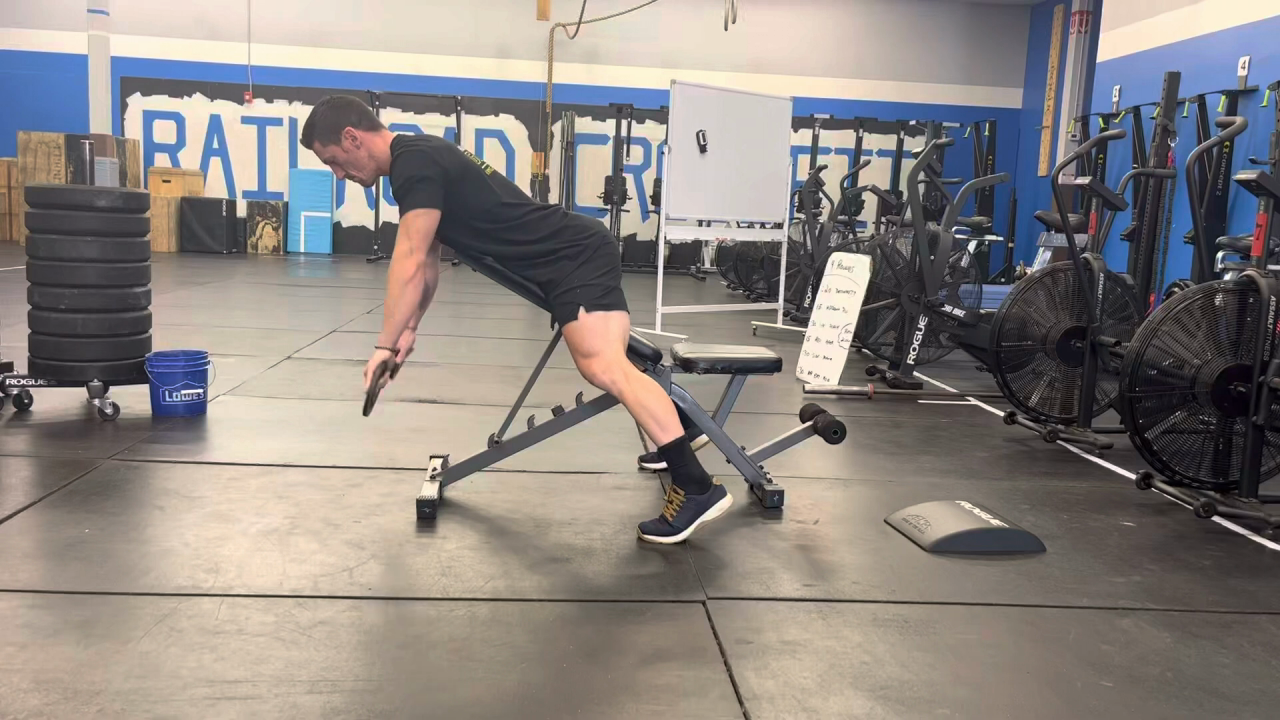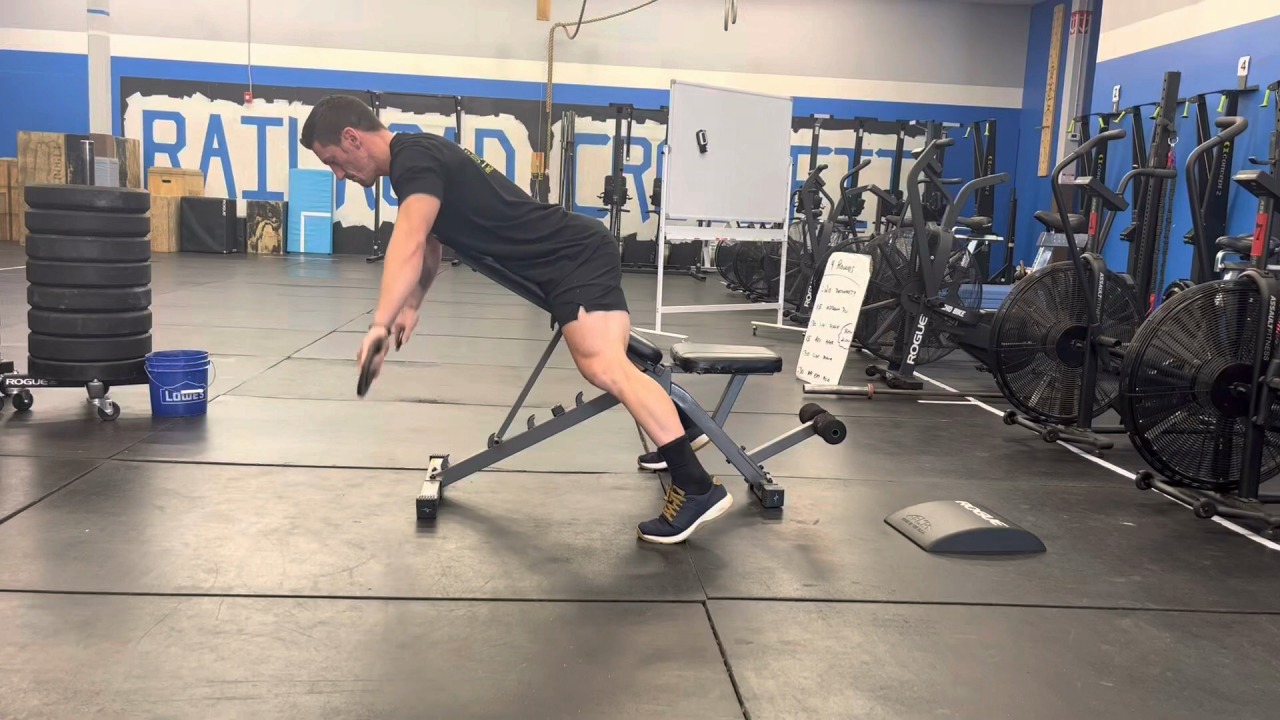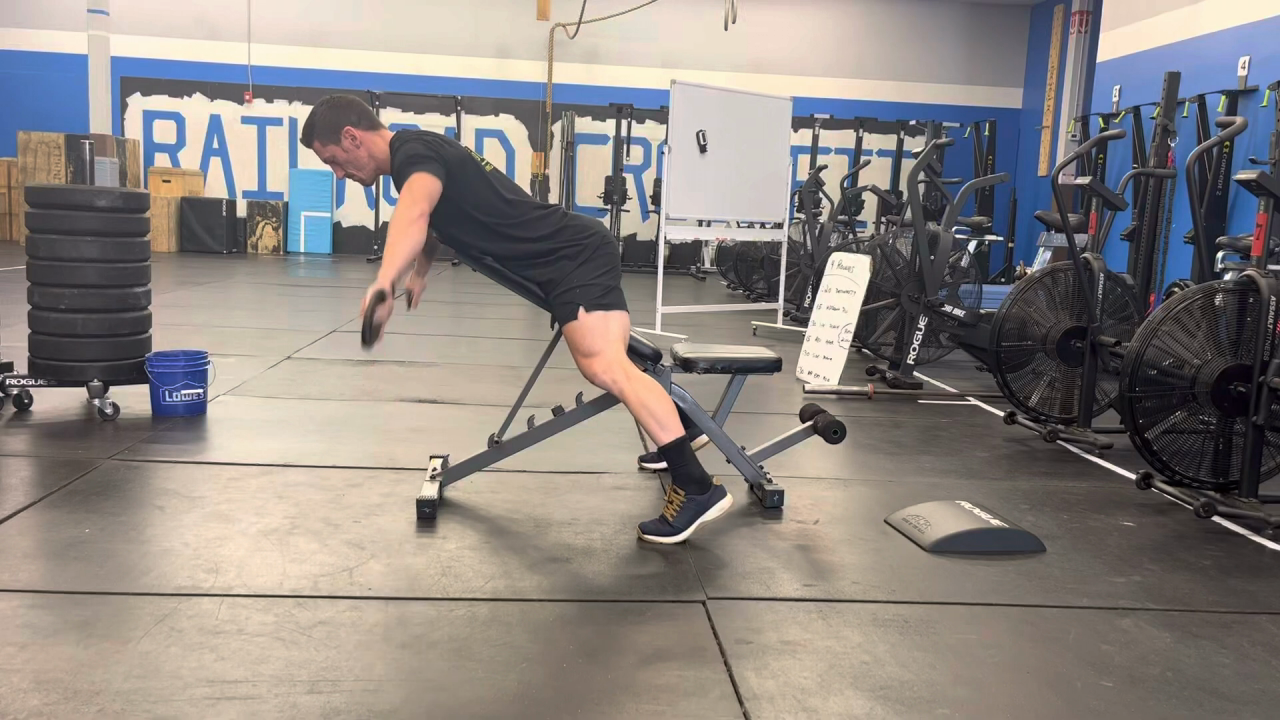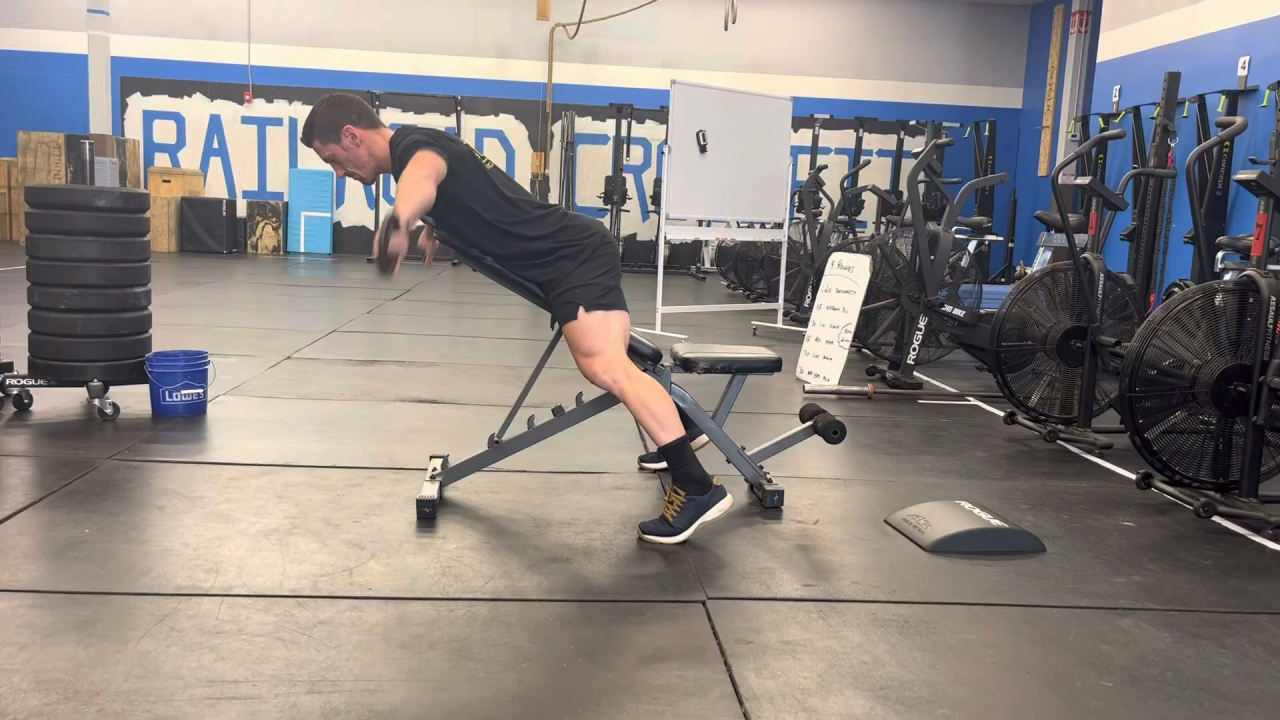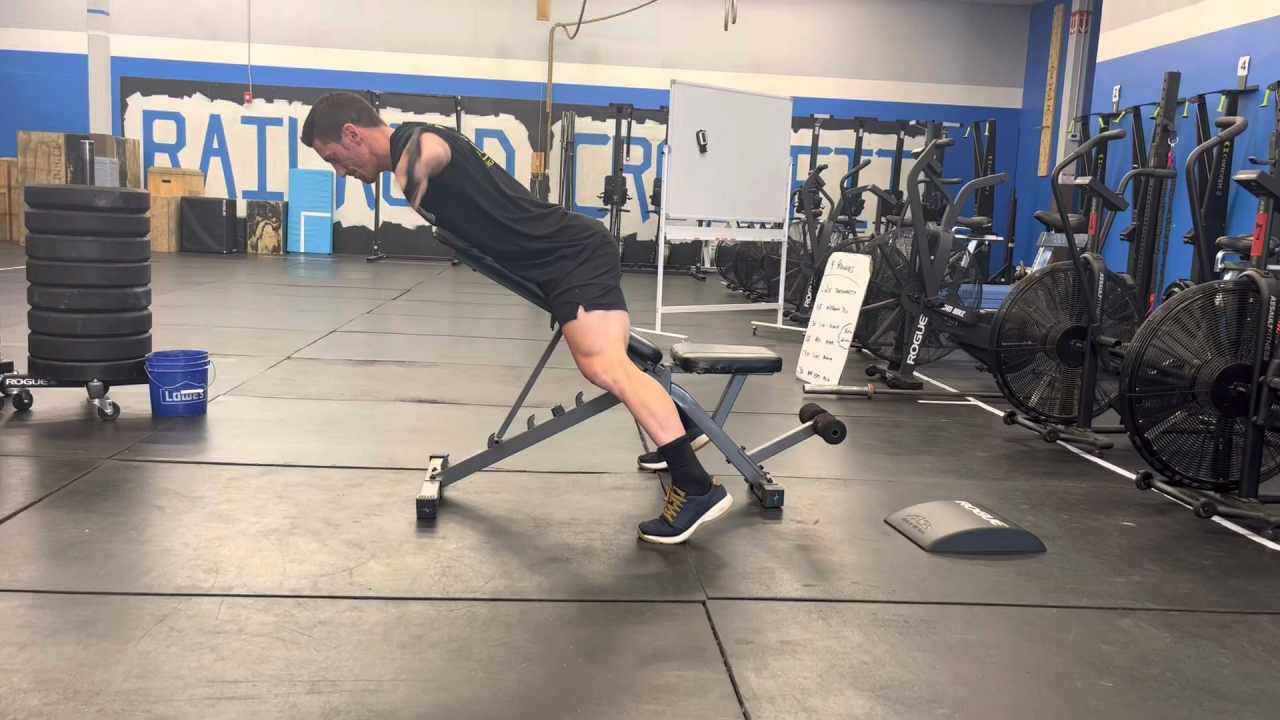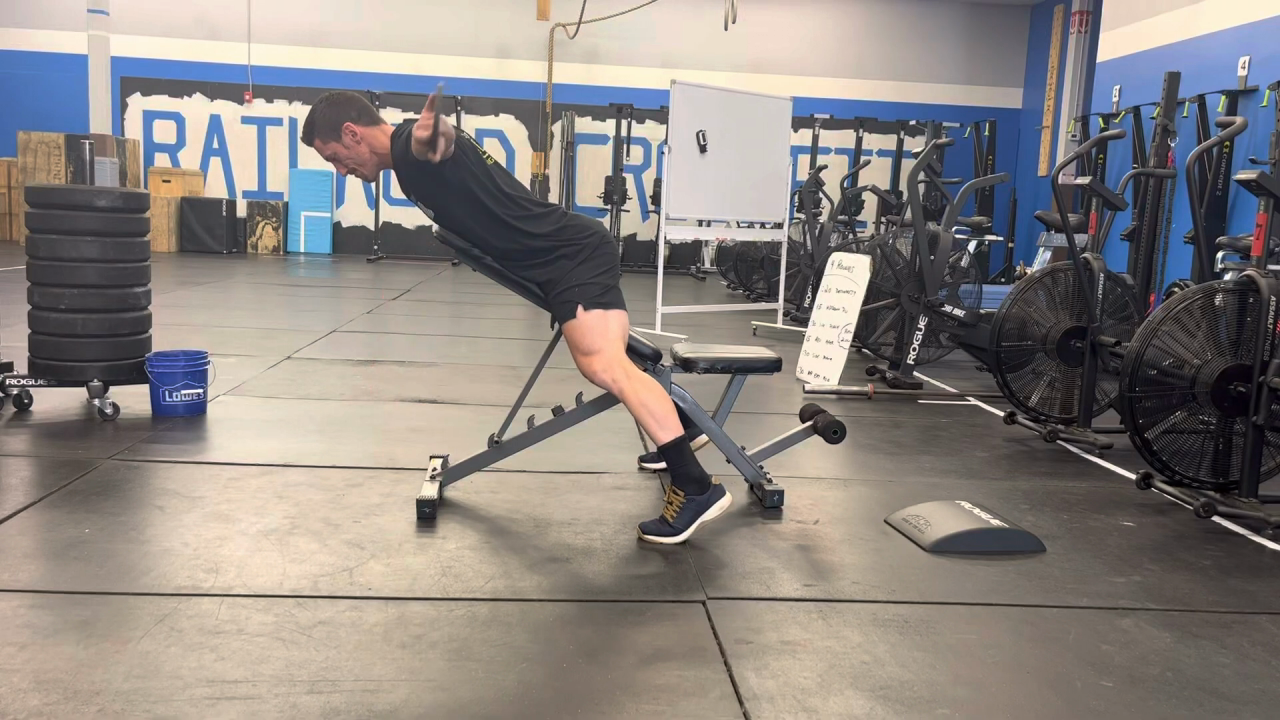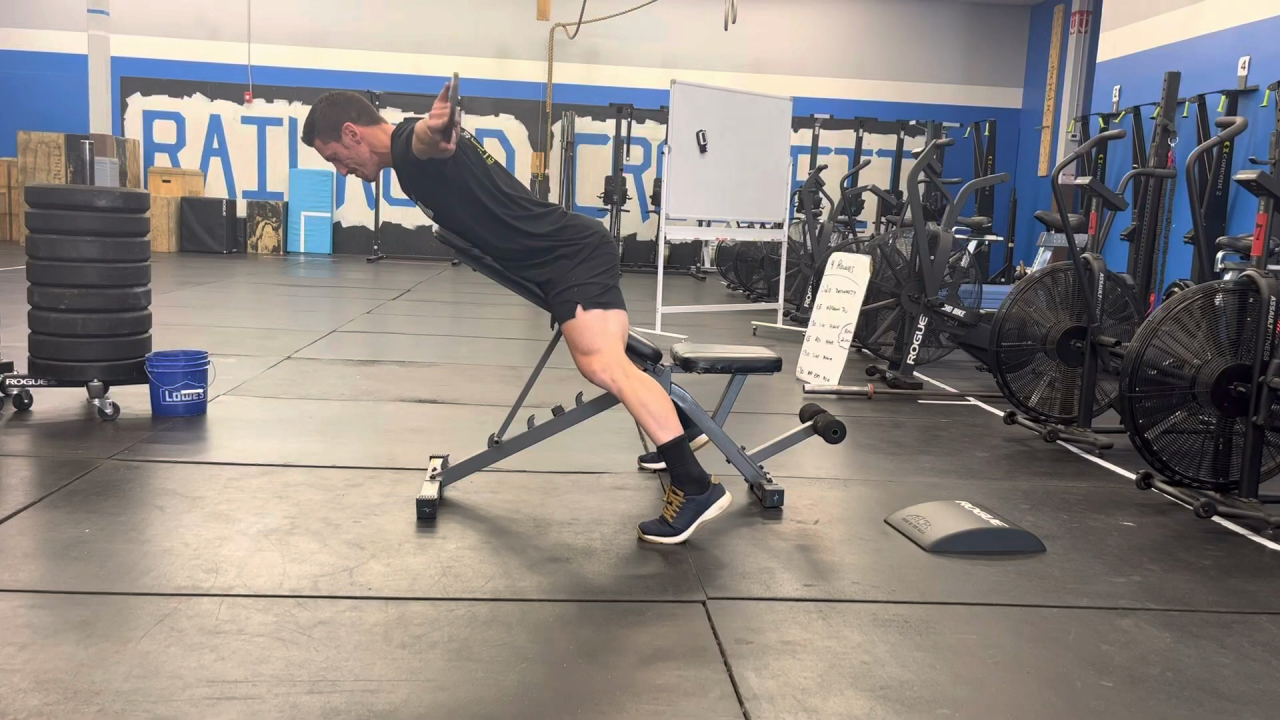
dt=0.1s
person 1, frame 1
left shoulder: (413, 162)
right shoulder: (418, 158)
left elbow: (410, 261)
right elbow: (428, 256)
left wrist: (386, 342)
right wrist: (410, 327)
left hip: (576, 257)
right hip: (571, 253)
left knee: (602, 367)
right knee: (608, 359)
left ankle: (697, 486)
right ankle: (680, 426)
person 1, frame 2
left shoulder: (412, 157)
right shoulder: (418, 155)
left elbow: (408, 246)
right elbow: (429, 246)
left wrist: (381, 324)
right wrist: (412, 305)
left hip: (575, 256)
right hip: (571, 253)
left knee: (602, 366)
right knee: (608, 359)
left ankle: (696, 486)
right ankle: (681, 427)
person 1, frame 3
left shoulder: (413, 151)
right shoulder: (416, 156)
left elbow: (411, 215)
right elbow: (430, 219)
left wrist: (384, 282)
right wrist: (420, 273)
left hip: (575, 255)
right hip: (571, 252)
left knee: (603, 366)
right knee: (608, 356)
left ankle: (697, 486)
right ankle: (681, 426)
person 1, frame 4
left shoulder: (412, 145)
right shoulder: (418, 151)
left elbow: (423, 176)
left wrist: (400, 219)
left hip: (575, 255)
right hip: (571, 252)
left knee: (604, 366)
right knee: (609, 358)
left ankle: (697, 487)
right ankle: (682, 426)
person 1, frame 5
left shoulder: (410, 140)
right shoulder: (410, 149)
left elbow: (432, 145)
left wrist: (417, 164)
left hip: (574, 255)
right hip: (569, 251)
left knee: (604, 366)
right knee: (609, 358)
left ankle: (696, 487)
right ankle: (681, 426)
person 1, frame 6
left shoulder: (409, 142)
right shoulder: (415, 145)
left elbow: (438, 137)
left wrist: (431, 131)
left hip: (572, 254)
right hip: (569, 251)
left knee: (602, 365)
right knee: (608, 358)
left ankle: (695, 486)
right ankle: (681, 426)
person 1, frame 7
left shoulder: (410, 142)
right shoulder: (412, 153)
left elbow: (429, 135)
left wrist: (437, 129)
left hip: (573, 255)
right hip: (569, 252)
left knee: (602, 365)
right knee: (608, 358)
left ankle: (695, 487)
right ankle: (680, 427)
